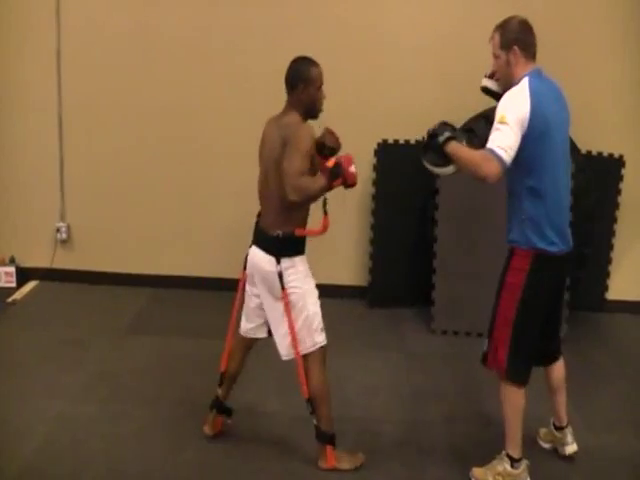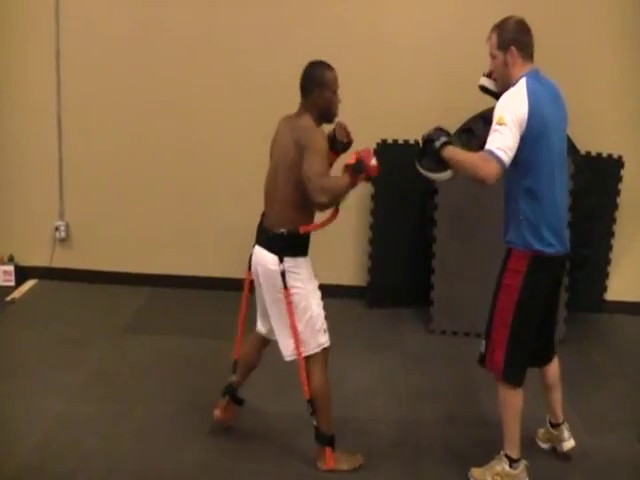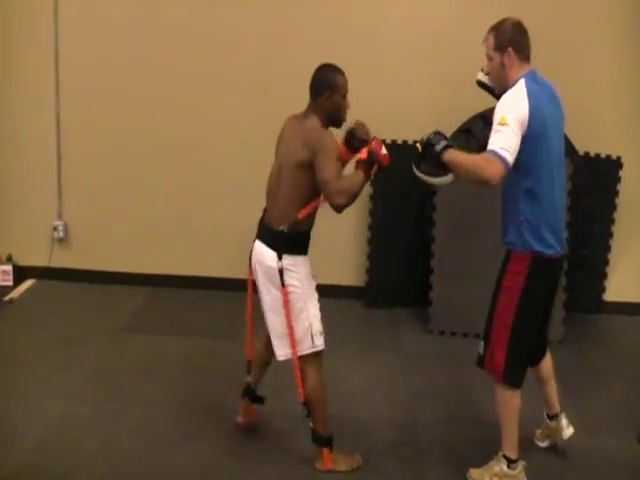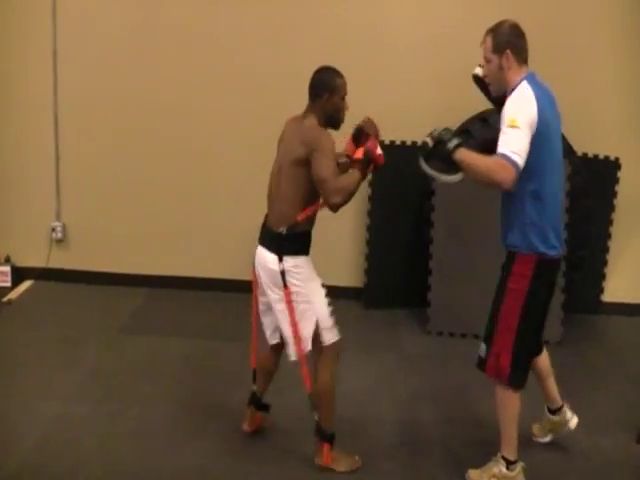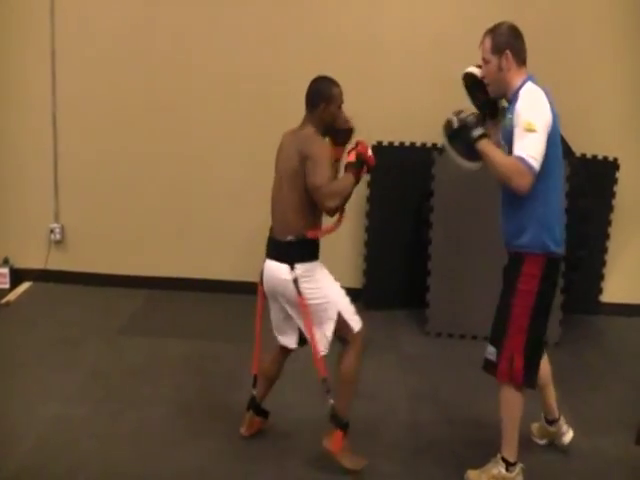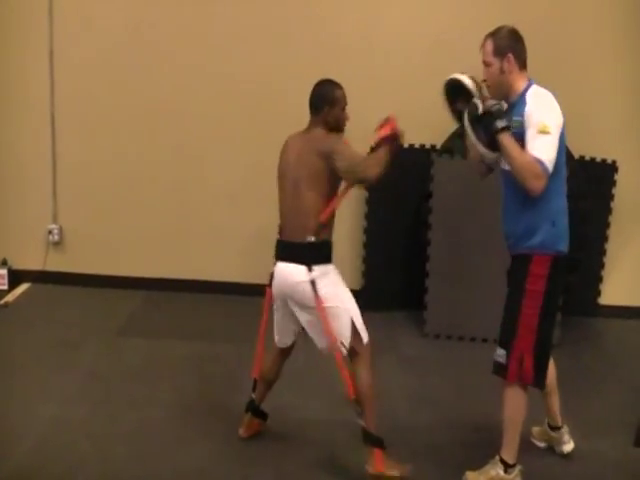
dt=0.1s
person 1, frame 1
left shoulder: (518, 98)
right shoulder: (554, 93)
left elbow: (491, 169)
left wrist: (447, 140)
left hip: (532, 246)
right hip: (558, 242)
left knee: (508, 356)
right knee: (547, 344)
right ankle: (562, 430)
person 1, frame 2
left shoulder: (516, 99)
right shoulder: (551, 93)
left elbow: (489, 170)
left wrist: (443, 145)
left hip: (529, 247)
right hip: (554, 244)
left knee: (505, 357)
right knee: (542, 344)
right ankle: (558, 427)
person 1, frame 3
left shoulder: (516, 98)
right shoulder: (546, 93)
left elbow: (493, 171)
left wrist: (443, 150)
left hip: (527, 247)
right hip: (550, 243)
left knee: (501, 355)
right knee: (532, 340)
right ankle: (556, 419)
person 1, frame 4
left shoulder: (521, 100)
right shoulder: (538, 95)
left elbow: (504, 174)
left wrist: (455, 149)
right wrist: (498, 104)
left hip: (529, 248)
right hip: (547, 244)
left knee: (503, 358)
right knee: (527, 339)
right ankle: (557, 412)
person 1, frame 5
left shoulder: (532, 101)
right shoulder: (514, 103)
left elbow: (521, 178)
right elbow: (503, 163)
left wrist: (482, 136)
right wrist: (486, 123)
left hip: (534, 249)
right hip: (530, 245)
left knee: (508, 356)
right knee: (529, 342)
right ankle: (555, 422)
person 1, frame 6
left shoulder: (541, 104)
right shoulder: (514, 107)
left elbow: (535, 180)
right elbow: (483, 168)
left wrist: (500, 132)
left hip: (540, 250)
right hip: (530, 247)
left knee: (516, 358)
right knee: (535, 345)
right ankle: (556, 429)
person 2, frame 1
left shoulder: (273, 125)
right shoulder: (297, 131)
right elbow: (295, 191)
left wrist: (320, 153)
right wrist: (335, 174)
left hip: (261, 248)
right hip: (284, 256)
left knee: (247, 335)
right knee: (314, 351)
left ankle: (215, 415)
right ankle: (328, 450)
person 2, frame 2
left shoulder: (286, 125)
right shoulder: (311, 134)
right elbow: (320, 194)
left wrist: (334, 149)
right wrist: (355, 171)
left hip: (265, 246)
right hip: (287, 256)
left knee: (263, 333)
right knee: (316, 353)
left ankle: (227, 401)
right ankle: (328, 451)
person 2, frame 3
left shoulder: (292, 124)
right shoulder: (319, 136)
right elbow: (338, 198)
left wrist: (350, 145)
right wrist: (367, 163)
left hip: (265, 245)
right hip: (286, 255)
left knee: (276, 334)
right knee: (310, 354)
left ankle: (249, 401)
right ankle: (326, 452)
person 2, frame 4
left shoulder: (293, 126)
right shoulder: (317, 136)
left elbow: (321, 172)
right elbow: (334, 196)
right wrist: (364, 163)
left hip: (268, 248)
right hip: (288, 256)
left knee: (279, 339)
right knee: (327, 348)
left ankle: (254, 411)
right ankle: (326, 449)
person 2, frame 5
left shoulder: (291, 138)
right shoulder: (314, 145)
right elbow: (331, 201)
left wrist: (340, 141)
right wrist: (358, 167)
left hip: (273, 261)
right hip: (299, 265)
left knee: (285, 344)
right knee: (353, 338)
left ankle: (253, 416)
right ankle: (338, 434)
person 2, frame 6
left shoulder: (290, 144)
right shoulder: (330, 143)
right elbow: (367, 173)
right wrist: (388, 143)
left hip: (283, 264)
right hip: (312, 267)
left knee: (283, 345)
right knee: (361, 350)
left ankle: (253, 417)
